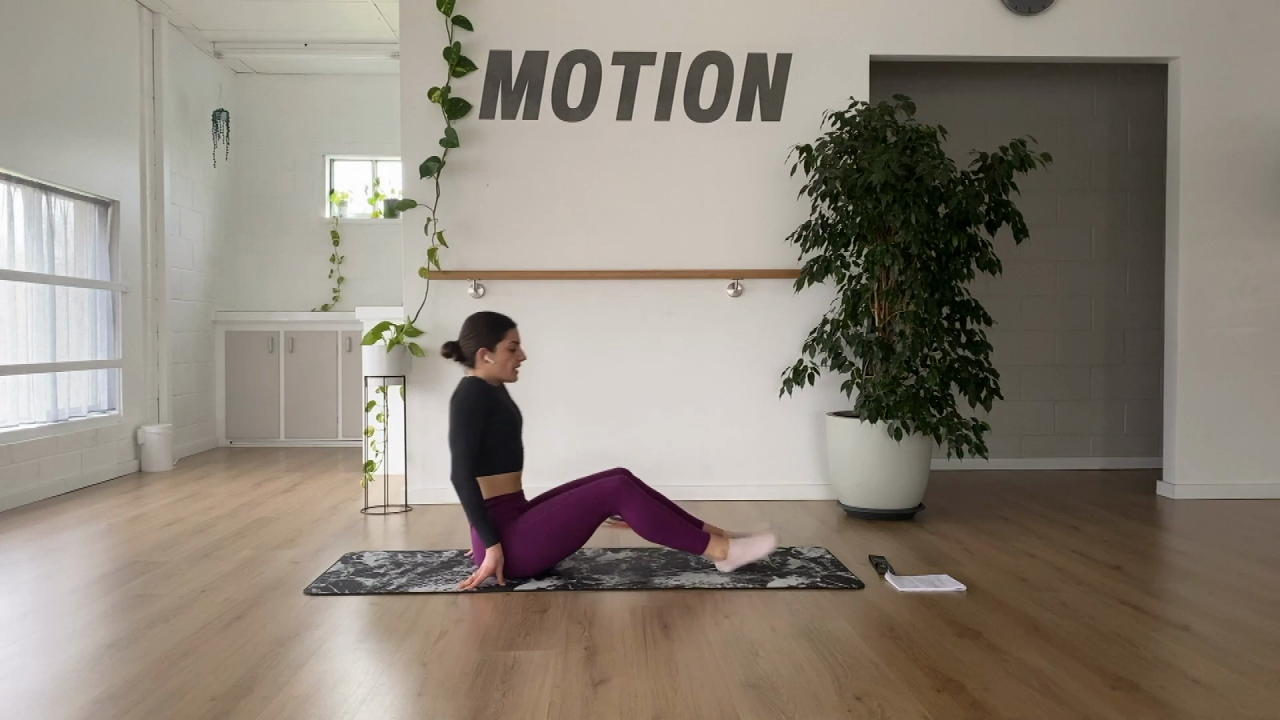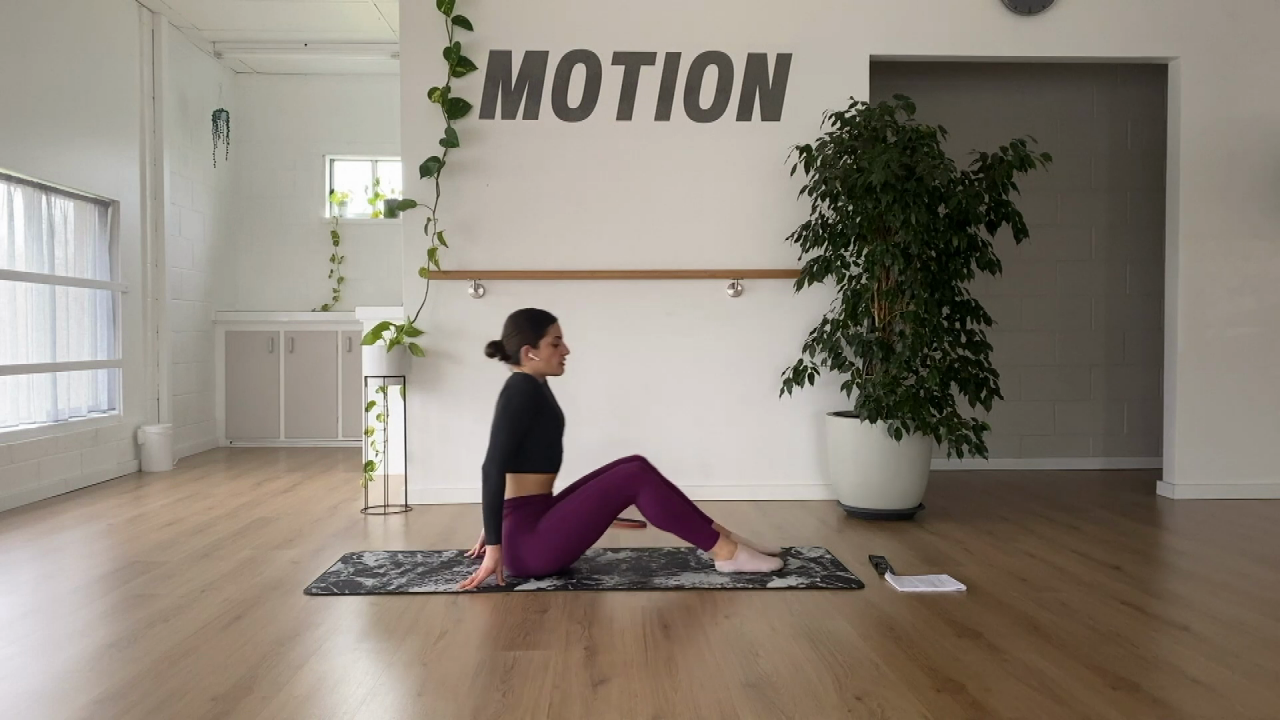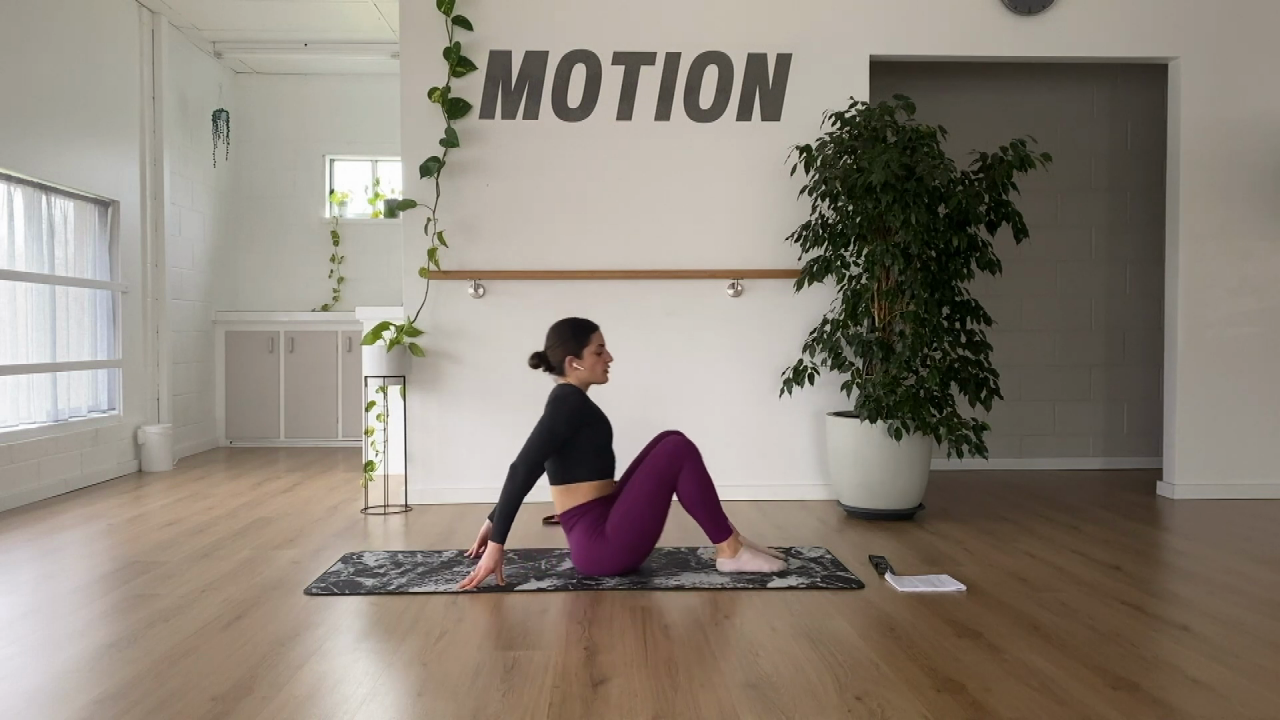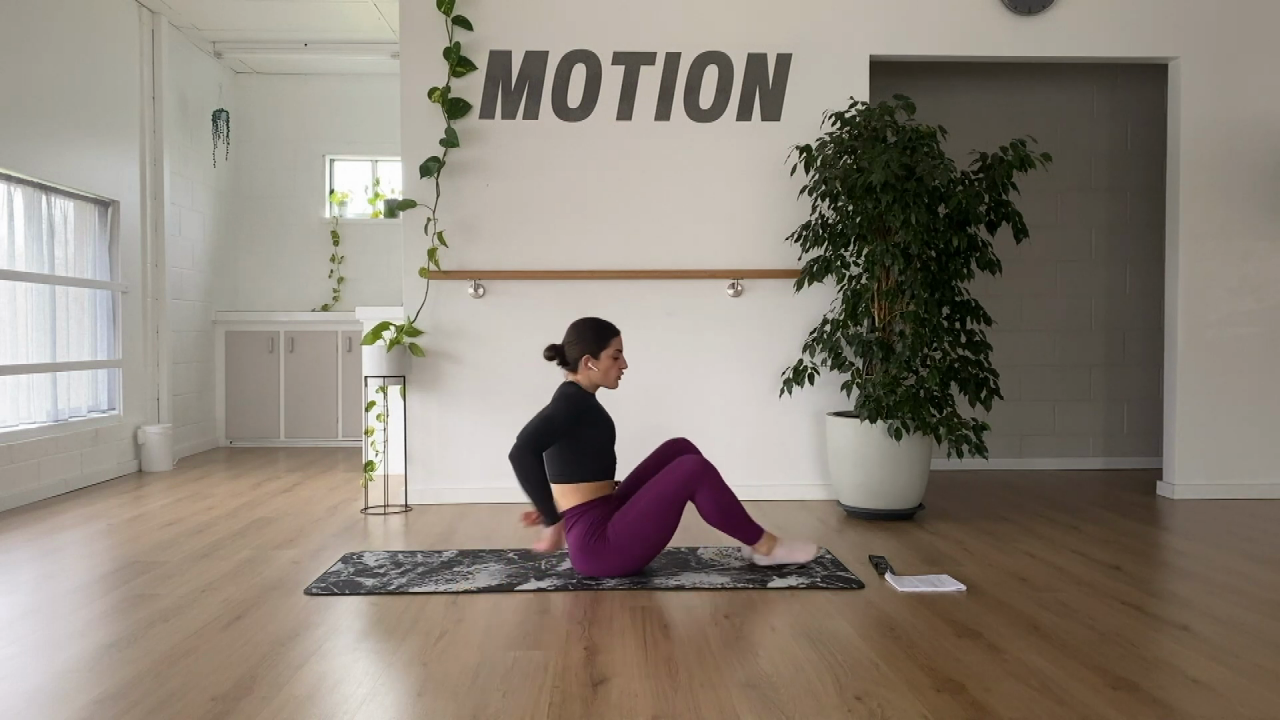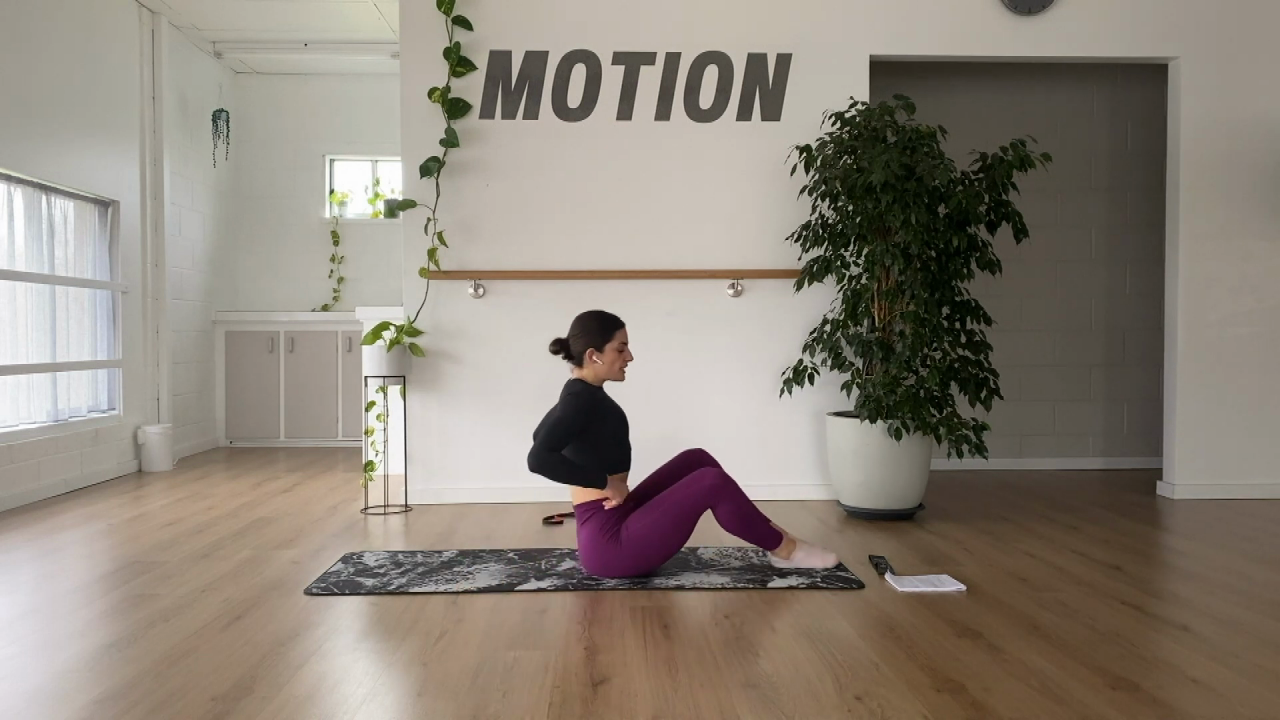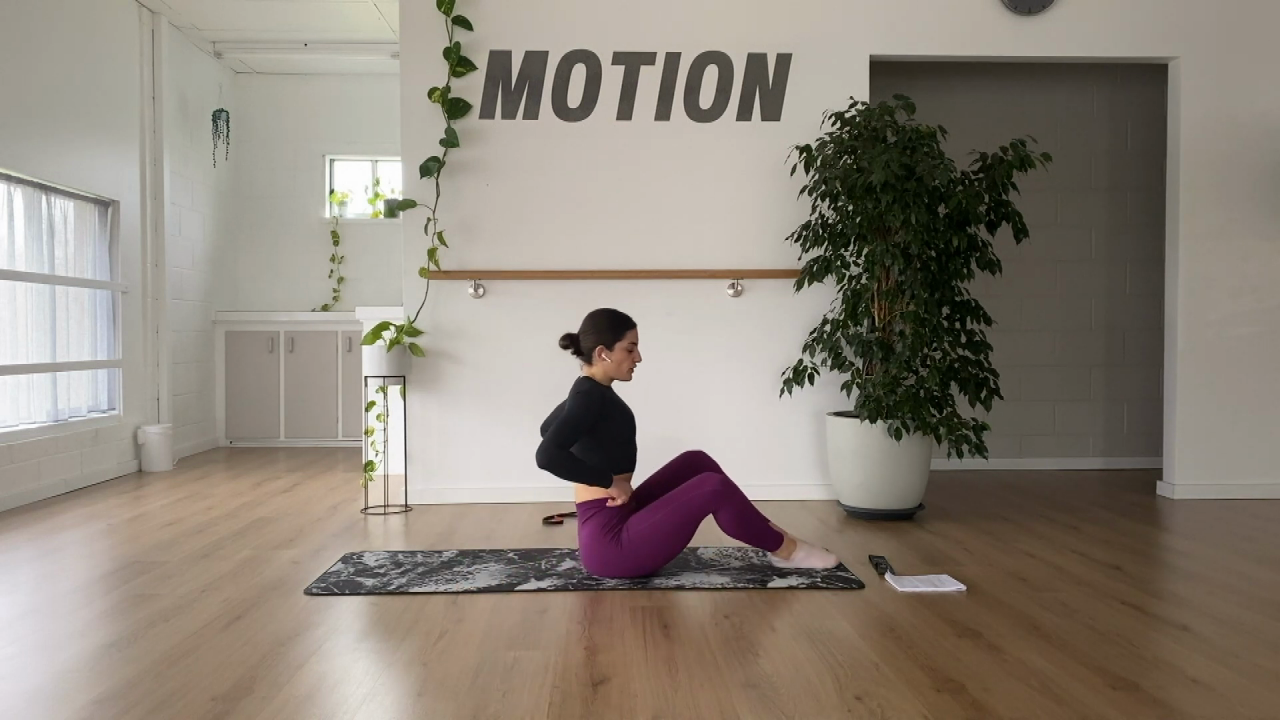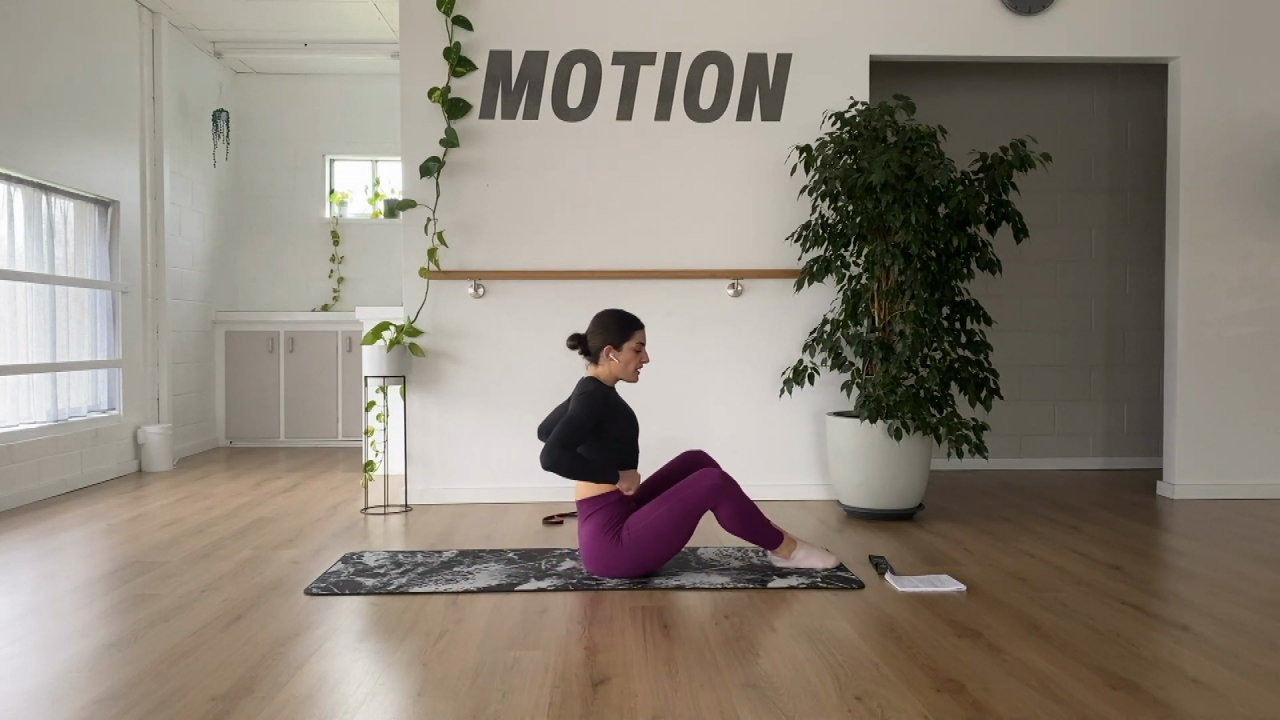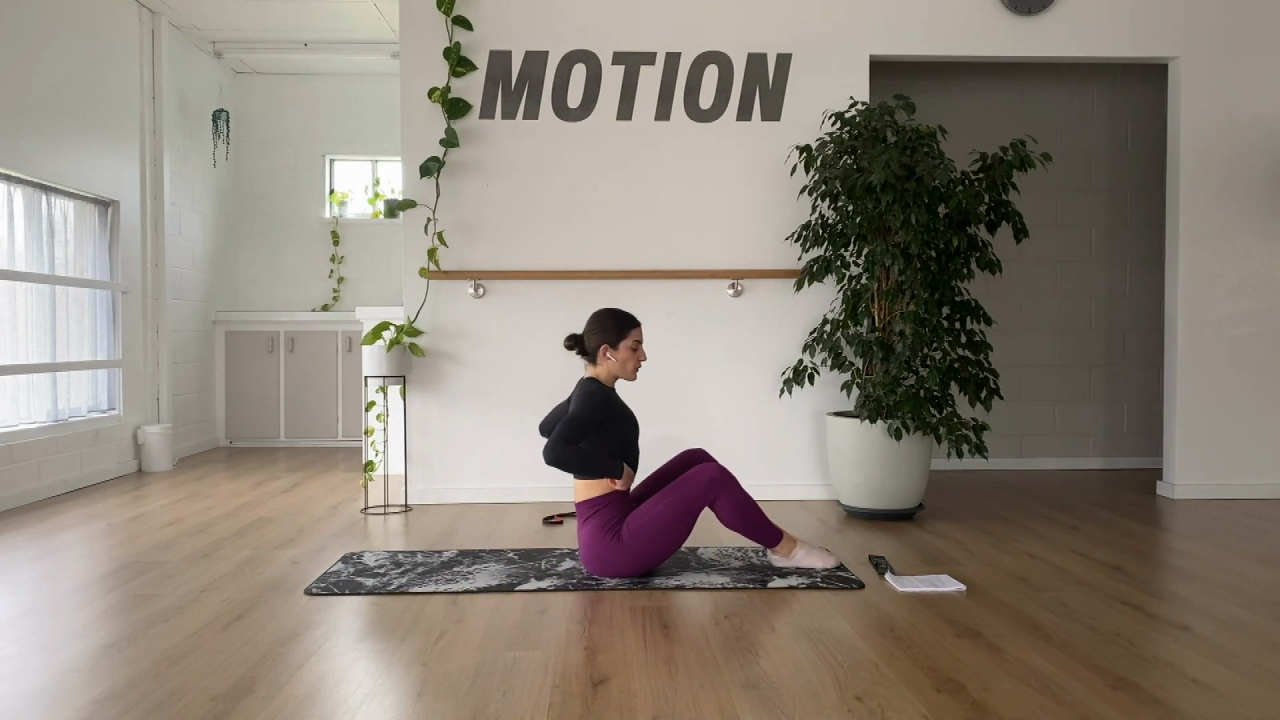
dt=0.3s
person 1, frame 1
left shoulder: (491, 391)
right shoulder: (471, 395)
right elbow: (462, 475)
right wrist: (491, 546)
left hip: (515, 519)
right hip: (507, 538)
left knee: (618, 478)
right knee: (614, 491)
left ankle: (713, 537)
right ankle: (720, 550)
person 1, frame 2
left shoulder: (533, 388)
right shoulder: (521, 391)
left elbow: (504, 466)
right elbow: (495, 465)
left wrist: (494, 529)
right wrist: (495, 545)
left hip: (538, 527)
right hip: (531, 544)
left knee: (634, 467)
right knee: (634, 477)
left ankle: (721, 538)
right ankle: (724, 551)
person 1, frame 3
left shoulder: (570, 399)
right shoulder: (570, 402)
left elbow: (526, 468)
right elbow: (523, 468)
left wrist: (492, 521)
right wrist: (497, 544)
left hip: (601, 529)
right hip: (602, 545)
left knee: (670, 441)
right knee: (679, 449)
left ankle: (730, 541)
right ankle: (730, 549)
person 1, frame 4
left shoulder: (574, 396)
right shoulder: (572, 401)
left elbow: (530, 444)
right elbow: (520, 453)
left wrist: (547, 507)
right wrist: (553, 521)
left hip: (602, 524)
right hip: (598, 544)
left knee: (679, 448)
right knee: (692, 469)
left ankle: (756, 536)
right ankle: (765, 546)
person 1, frame 5
left shoulder: (582, 393)
right shoulder: (581, 398)
left elbow: (542, 435)
right elbow: (539, 458)
right wrist: (604, 481)
left hip: (618, 523)
right hip: (609, 545)
left knee: (696, 460)
right knee: (712, 482)
left ankle: (772, 534)
right ankle: (784, 549)
person 1, frame 6
left shoulder: (590, 391)
right shoulder: (590, 397)
left elbow: (548, 429)
right elbow: (547, 455)
right wrist: (608, 482)
left hip: (620, 522)
right hip: (610, 544)
left knee: (696, 463)
right knee: (714, 488)
left ankle: (769, 533)
right ankle: (785, 549)
person 1, frame 7
left shoulder: (592, 391)
right shoulder: (594, 397)
left elbow: (545, 431)
right elbow: (551, 457)
right wrist: (615, 475)
left hip: (619, 521)
right hip: (611, 544)
left knee: (696, 462)
right knee: (713, 483)
left ankle: (769, 533)
right ankle: (784, 548)
person 1, frame 8
left shoulder: (591, 391)
right shoulder: (596, 397)
left elbow: (547, 427)
right elbow: (555, 452)
right wrist: (616, 470)
left hip: (614, 522)
right hip: (610, 544)
left knee: (696, 460)
right knee: (711, 476)
left ankle: (771, 535)
right ankle: (784, 548)
